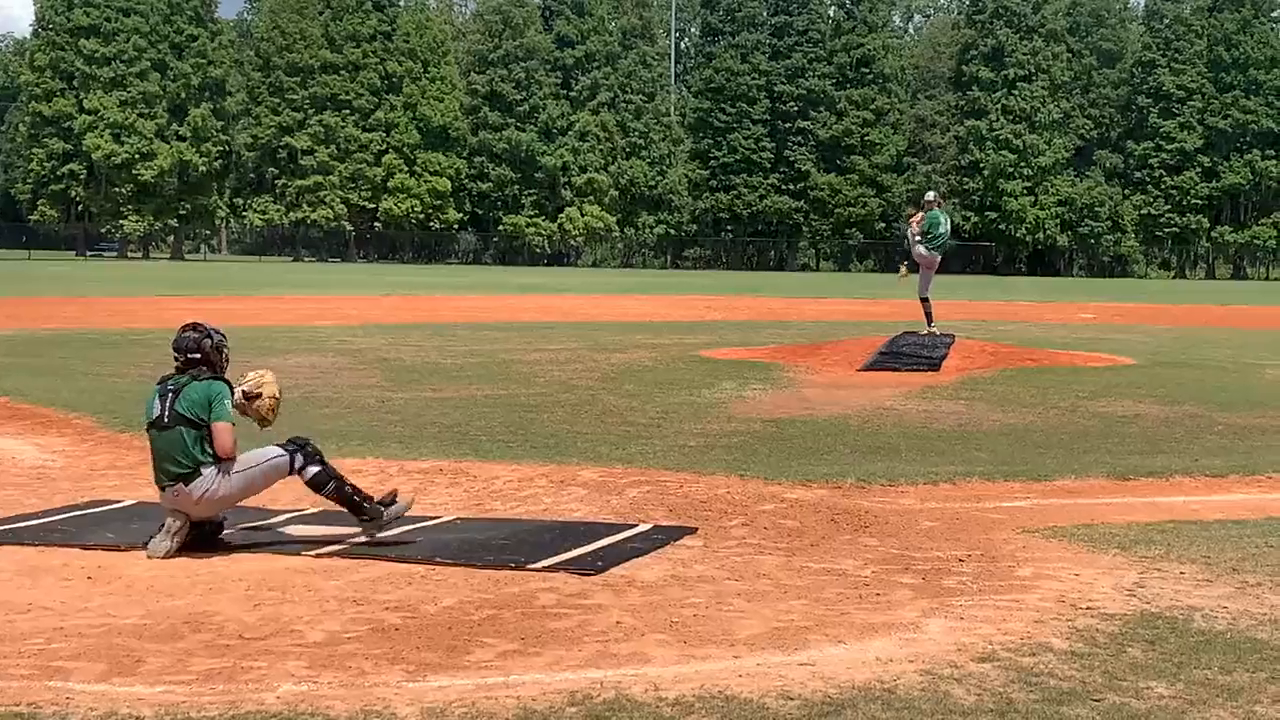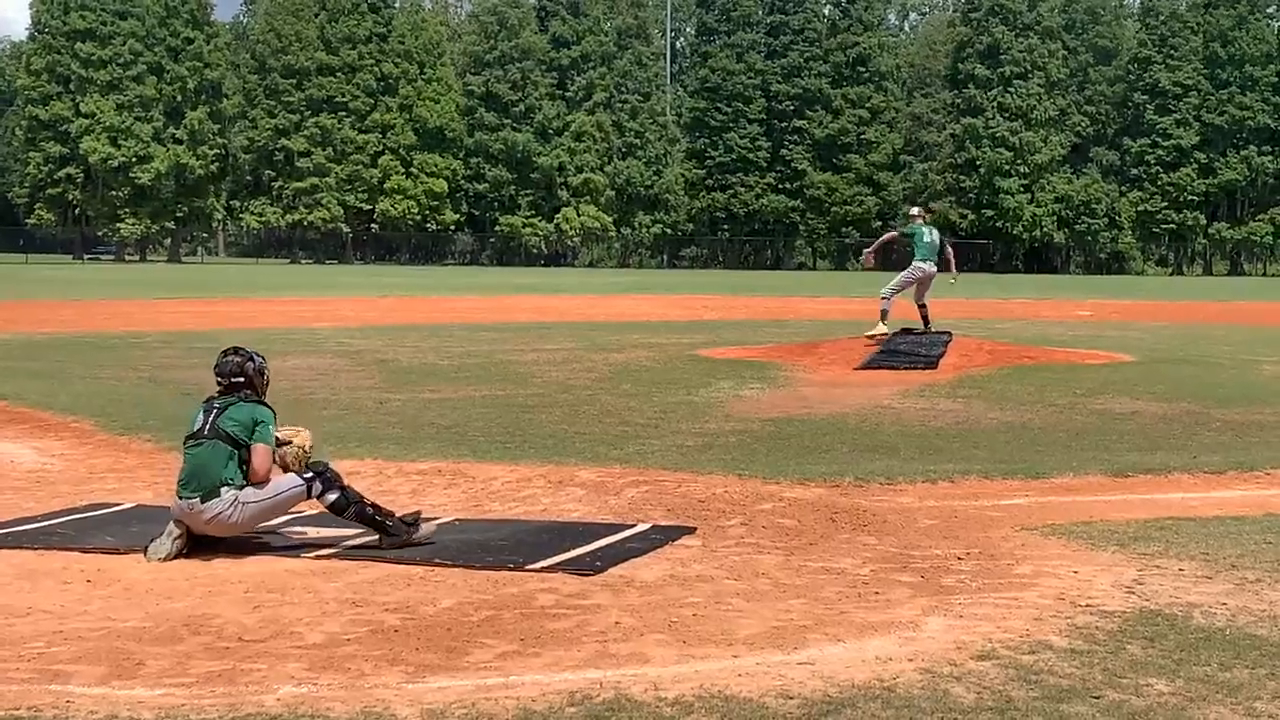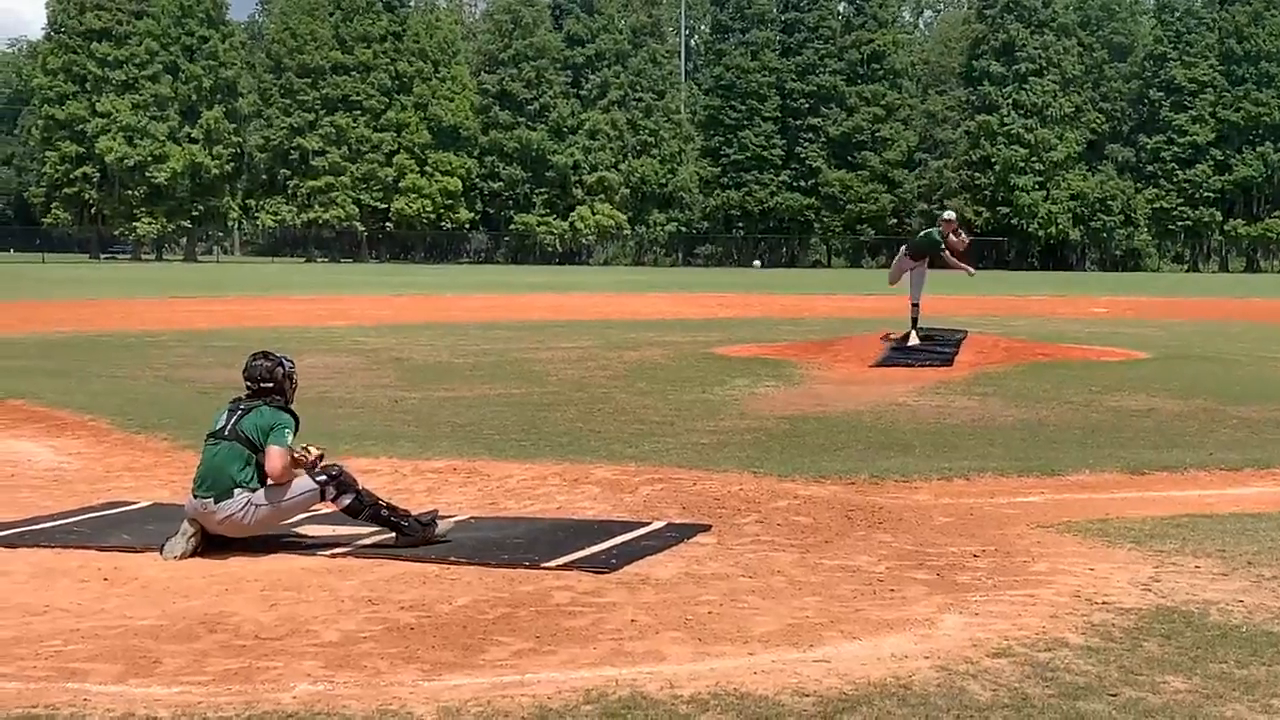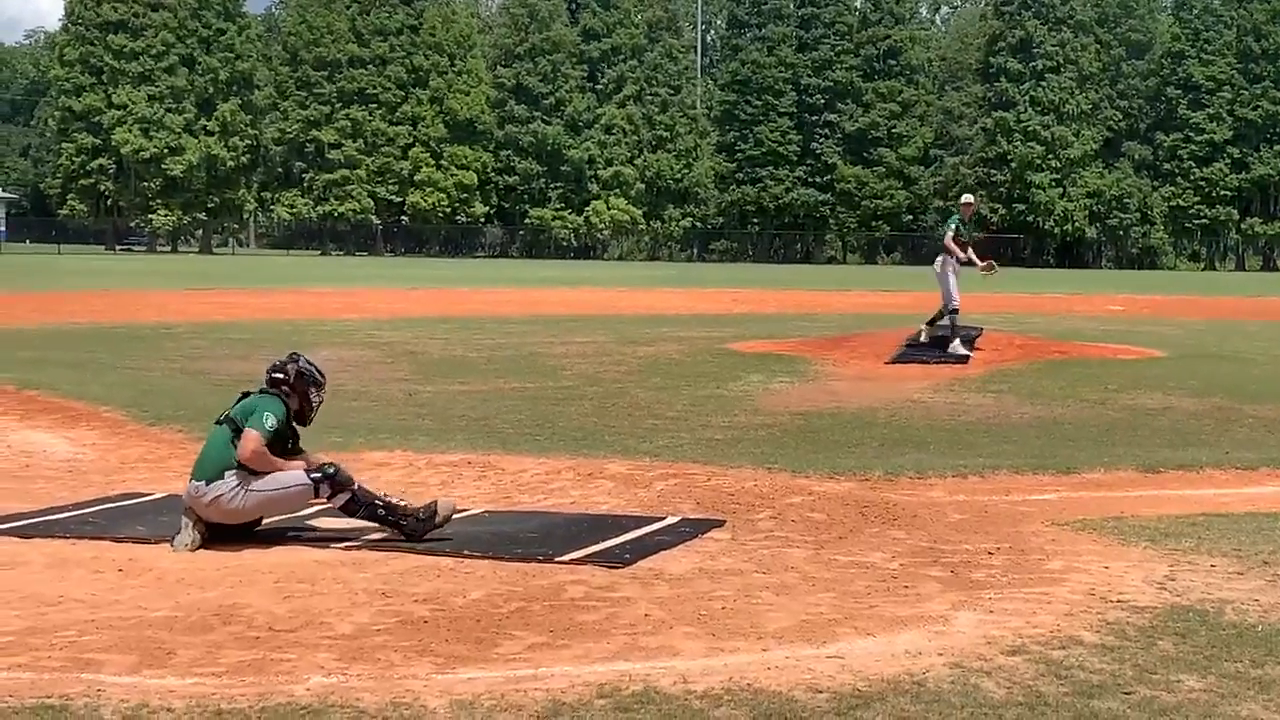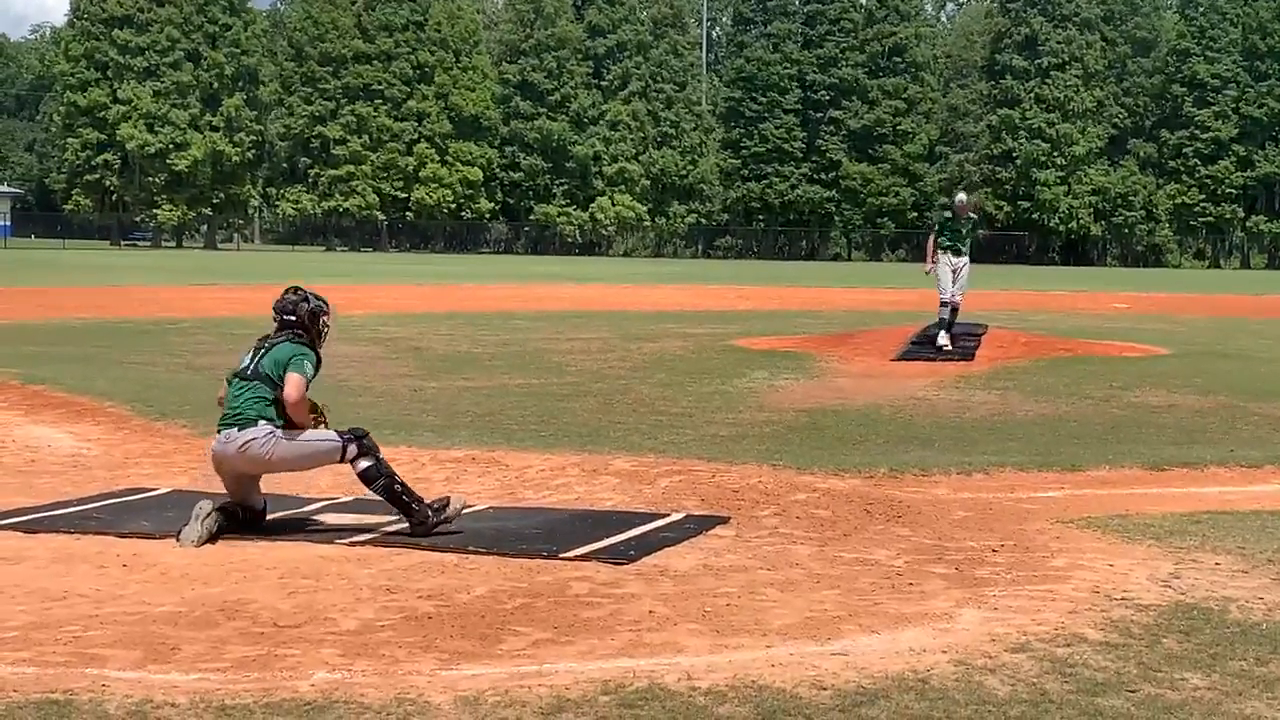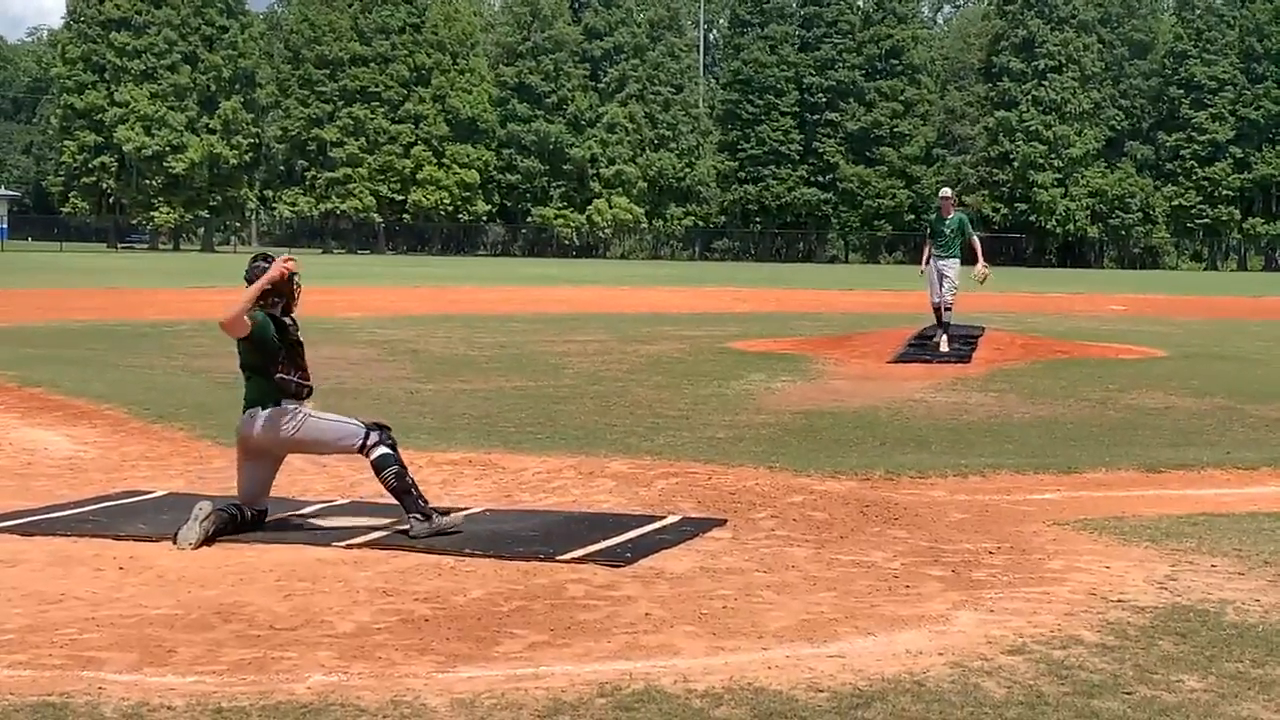
dt=0.5s
person 1, frame 1
left shoulder: (158, 392)
right shoulder: (213, 386)
right elbow: (225, 449)
left hip: (172, 497)
right hip: (206, 486)
left knee: (210, 524)
right knee: (298, 451)
left ankle: (179, 527)
right ankle: (371, 512)
person 1, frame 2
left shoulder: (205, 409)
right shoulder: (258, 411)
right elbow: (260, 473)
left hip: (185, 509)
right hip: (222, 509)
right knee: (318, 477)
left ankle: (183, 532)
right ankle: (392, 529)
person 1, frame 3
left shoulder: (232, 409)
right shoulder: (279, 417)
right elbow: (277, 471)
left wrist: (295, 457)
right wrist: (297, 469)
left hip: (201, 507)
right hip: (234, 511)
right knee: (333, 479)
left ankle: (198, 530)
right ankle: (409, 527)
person 1, frame 4
left shoulder: (283, 421)
right shoulder: (272, 405)
left elbow: (311, 463)
right elbow: (248, 453)
right wrist: (286, 466)
left hip: (200, 495)
right hip: (226, 493)
left knee: (252, 517)
right knee: (329, 479)
left ankle: (202, 524)
right ankle: (410, 522)
person 1, frame 5
left shoulder: (263, 348)
right shoulder: (300, 350)
left elbow: (222, 397)
right elbow: (293, 397)
right wrist: (304, 425)
left hip: (222, 447)
right hip: (257, 440)
left knee: (251, 512)
right knee: (357, 444)
left ankle: (214, 518)
right ankle: (420, 516)
person 1, frame 6
left shoulder: (276, 322)
right shoulder: (260, 321)
right elbow: (228, 322)
right wrist: (266, 279)
left hip: (252, 428)
right hip: (282, 418)
left knee: (251, 511)
right knee: (377, 437)
left ankle: (213, 520)
right ankle: (420, 515)
